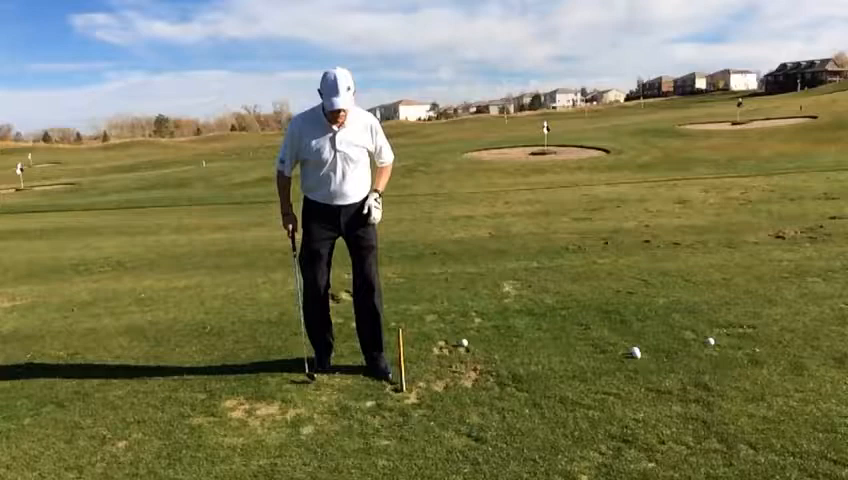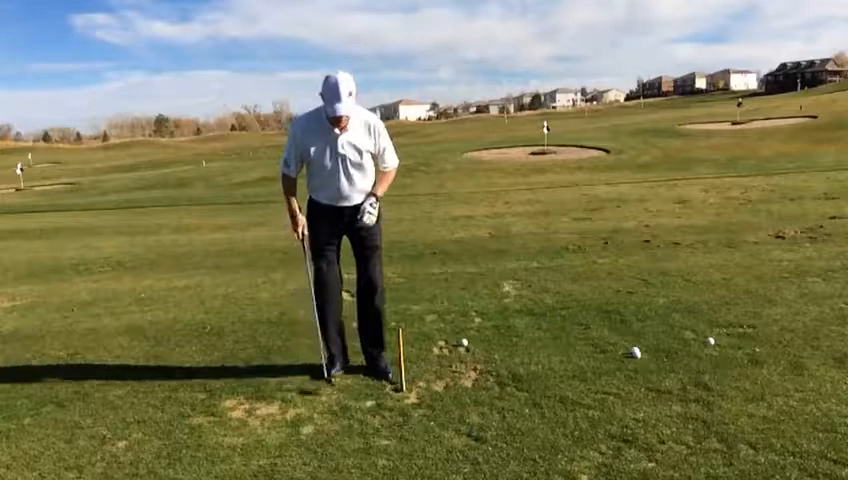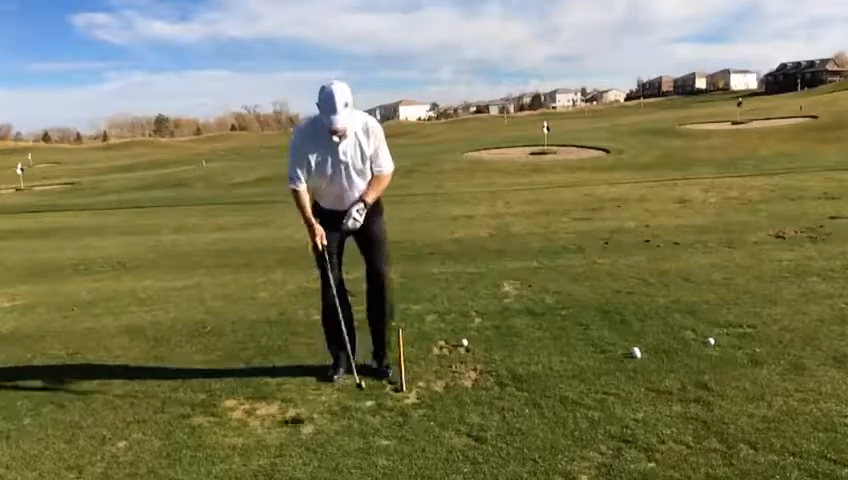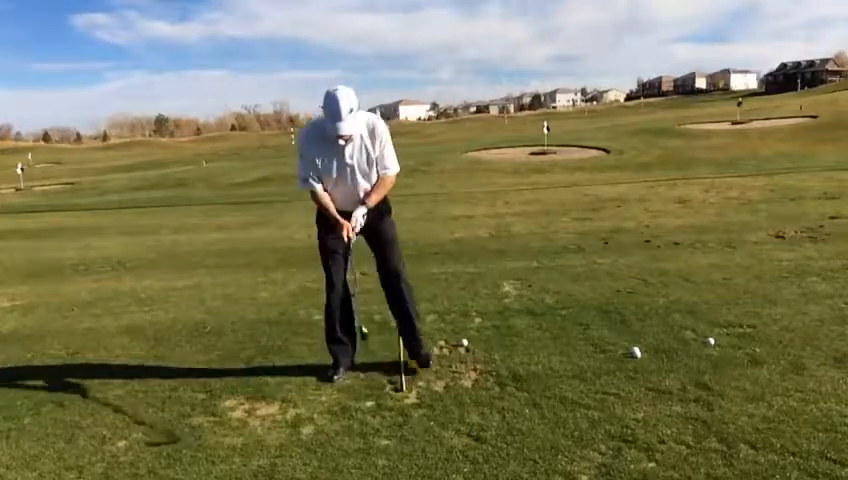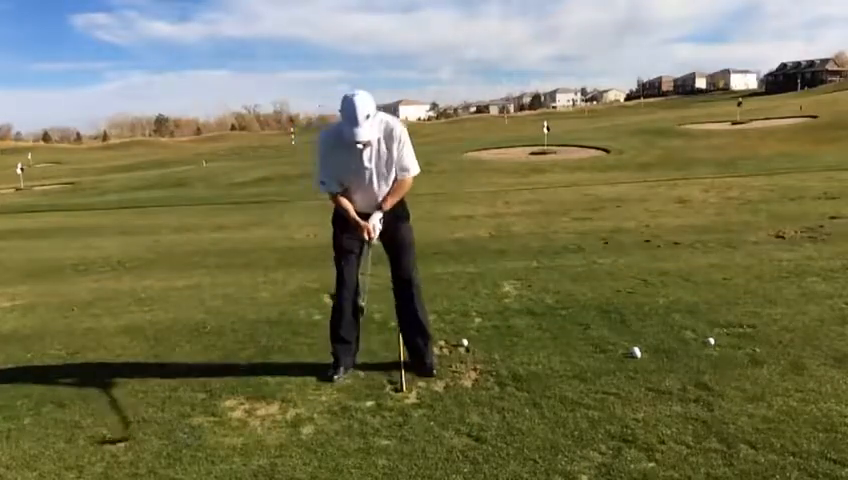
dt=0.2s
person 1, frame 1
left shoulder: (367, 123)
right shoulder: (300, 125)
left elbow: (385, 162)
right elbow: (283, 170)
left wrist: (376, 194)
right wrist: (287, 210)
left hip: (359, 210)
right hip: (318, 212)
left knee: (368, 284)
right knee: (315, 286)
left ankle: (375, 357)
right ankle: (323, 352)
person 1, frame 2
left shoulder: (371, 124)
right shoulder: (302, 127)
left elbow: (389, 166)
right elbow: (289, 173)
left wrist: (374, 199)
right wrist: (294, 212)
left hip: (363, 210)
right hip: (323, 212)
left knee: (371, 283)
right knee: (326, 283)
left ankle: (375, 357)
right ankle: (336, 355)
person 1, frame 3
left shoulder: (368, 126)
right shoulder: (303, 135)
left elbow: (384, 172)
right elbow: (298, 186)
left wrist: (363, 205)
right wrist: (312, 224)
left hip: (365, 209)
right hip: (324, 214)
left knee: (379, 276)
right knee: (331, 284)
left ankle: (382, 354)
right ankle: (340, 357)
person 1, frame 4
left shoulder: (375, 126)
right shoulder: (309, 137)
left elbow: (389, 174)
right elbow: (314, 187)
left wrist: (364, 208)
right wrist: (338, 220)
left hip: (374, 208)
right hip: (333, 215)
left knee: (393, 273)
right knee: (335, 285)
left ankle: (415, 345)
right ankle: (341, 357)
person 1, frame 5
left shoulder: (394, 129)
right shoulder: (328, 140)
left elbow: (407, 176)
right elbow: (333, 189)
left wrist: (380, 212)
right wrist: (358, 222)
left hip: (392, 210)
right hip: (349, 215)
left knee: (406, 279)
right knee: (346, 284)
left ankle: (420, 353)
right ankle: (343, 358)
